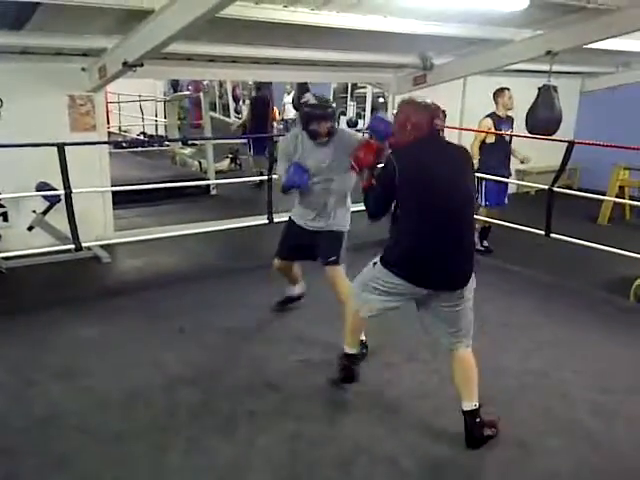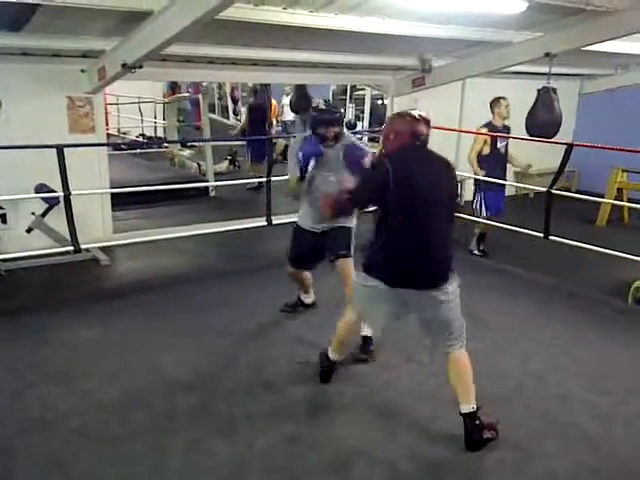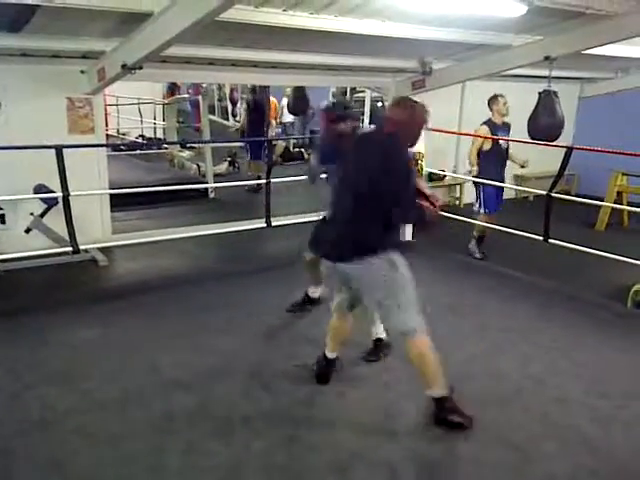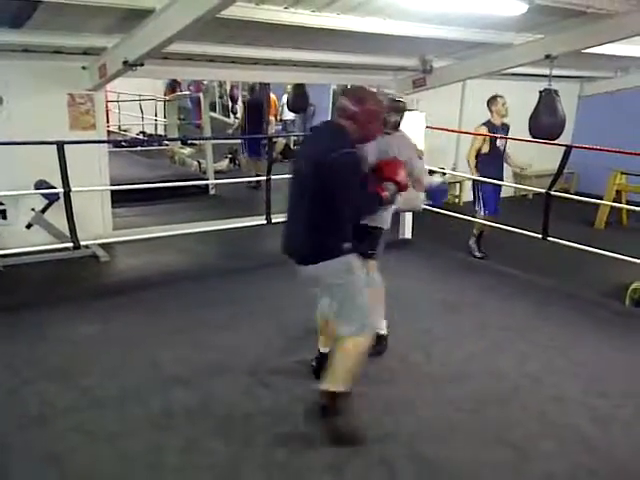
dt=0.2s
person 1, frame 1
left shoulder: (399, 158)
right shoulder: (463, 157)
left elbow: (375, 209)
left wrist: (368, 174)
left hip: (404, 265)
right hip: (456, 272)
left knee: (362, 293)
right knee: (461, 343)
left ankle: (348, 362)
right ankle: (474, 421)
person 1, frame 2
left shoulder: (388, 165)
right shoulder: (444, 169)
left elbow: (349, 203)
left wrist: (334, 204)
left hip: (384, 269)
right hip: (431, 274)
left knee: (358, 310)
right knee: (454, 345)
left ankle: (328, 361)
right ankle: (473, 423)
person 1, frame 3
left shoulder: (360, 143)
right shoulder: (397, 157)
right elbow: (397, 214)
right wrist: (422, 203)
left hip: (333, 244)
right hip: (370, 250)
left knee: (344, 305)
right knee: (412, 328)
left ankle: (326, 362)
right ankle: (442, 402)
person 1, frame 4
left shoulder: (317, 137)
right shoulder: (342, 153)
right elbow: (353, 210)
left wrist: (371, 179)
right wrist: (385, 190)
left hip: (301, 243)
right hip: (328, 249)
left knee: (333, 300)
right knee: (361, 328)
left ankle: (326, 358)
right ankle: (332, 402)
person 2, frame 1
left shoulder: (347, 140)
right shoulder: (290, 142)
right elbow: (283, 182)
right wrist: (289, 181)
left hip: (334, 219)
right hip: (302, 216)
left knee: (334, 274)
right knee: (282, 264)
left ankle: (358, 337)
right ankle: (295, 291)
person 2, frame 2
left shoulder: (352, 146)
right shoulder: (298, 146)
right elbow: (295, 189)
left wrist: (363, 167)
right wrist: (305, 164)
left hip: (339, 220)
right hip: (308, 220)
left knee: (345, 270)
right knee: (294, 268)
left ankle: (365, 335)
right ankle: (306, 299)
person 2, frame 3
right shoulder: (328, 141)
right elbow: (313, 176)
right wrist: (322, 162)
right knee: (311, 257)
left ankle: (380, 337)
right ankle: (314, 294)
person 2, frame 4
left shoulder: (404, 143)
left elbow: (418, 177)
left hip: (378, 212)
left knee: (369, 265)
left ankle: (381, 330)
right ankle: (369, 292)
person 3, frame 1
left shoulder: (510, 120)
right shoulder: (488, 121)
right elbow: (475, 144)
left wrist: (520, 157)
right wrist: (475, 160)
left hip: (503, 171)
right hip: (488, 172)
left knee: (497, 207)
right knee: (486, 206)
left ankle: (484, 238)
right ankle: (477, 237)
person 3, frame 2
left shoulder: (506, 129)
right shoulder: (485, 131)
right elbow: (472, 154)
left wrist: (519, 165)
right wrist: (477, 170)
left hip: (500, 179)
right hip: (485, 180)
left knee: (495, 214)
right knee: (485, 215)
left ankle: (481, 241)
right ankle: (475, 243)
person 3, frame 3
left shoulder: (506, 127)
right shoulder: (485, 128)
right elbow: (473, 152)
left wrist: (518, 161)
right wrist: (474, 167)
left hip: (499, 178)
right hip: (485, 179)
left knee: (491, 213)
right knee: (485, 213)
left ankle: (479, 244)
right ankle: (473, 243)
person 3, frame 4
left shoulder: (505, 127)
right shoulder: (484, 129)
right elbow: (472, 153)
left wrist: (515, 165)
right wrist: (473, 171)
left hip: (497, 177)
right hip: (483, 178)
left knee: (492, 213)
right knee: (485, 213)
left ankle: (478, 241)
right ankle: (474, 240)
